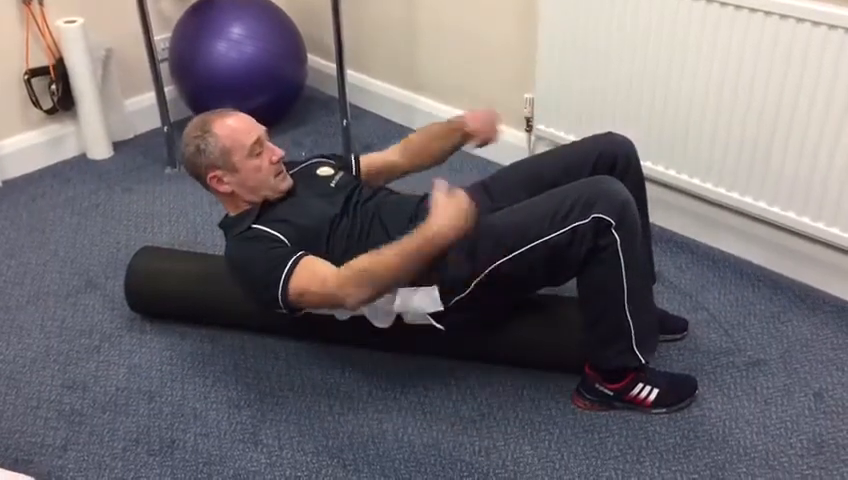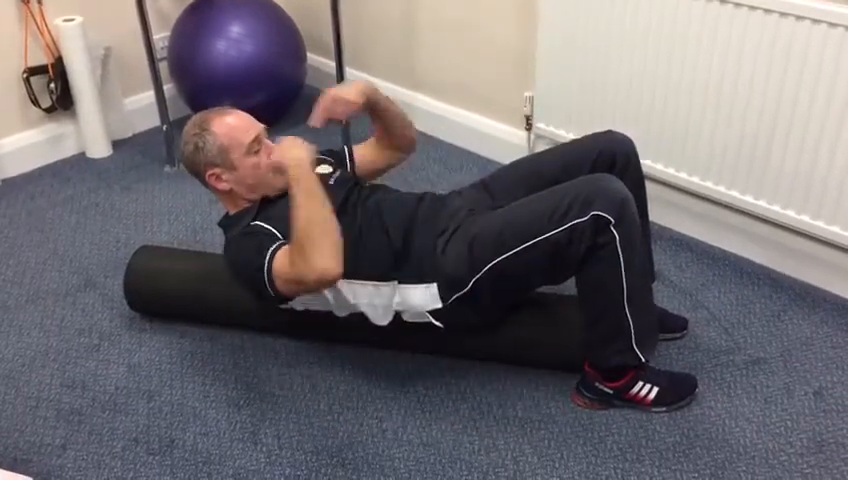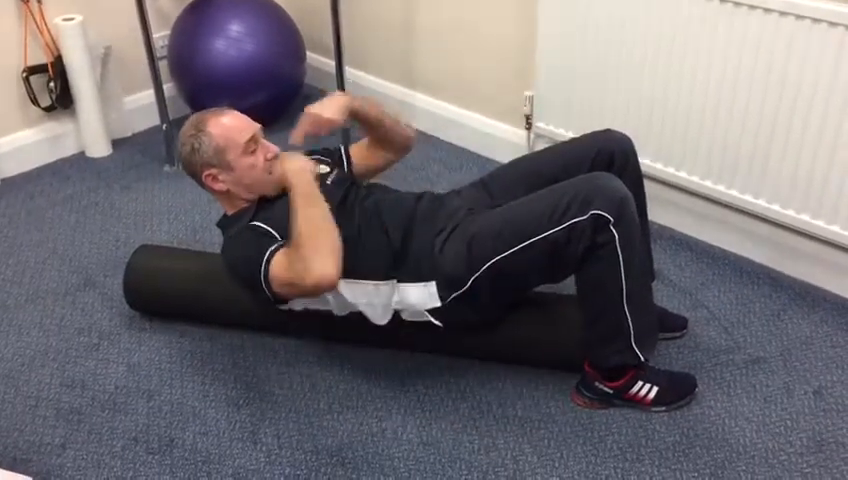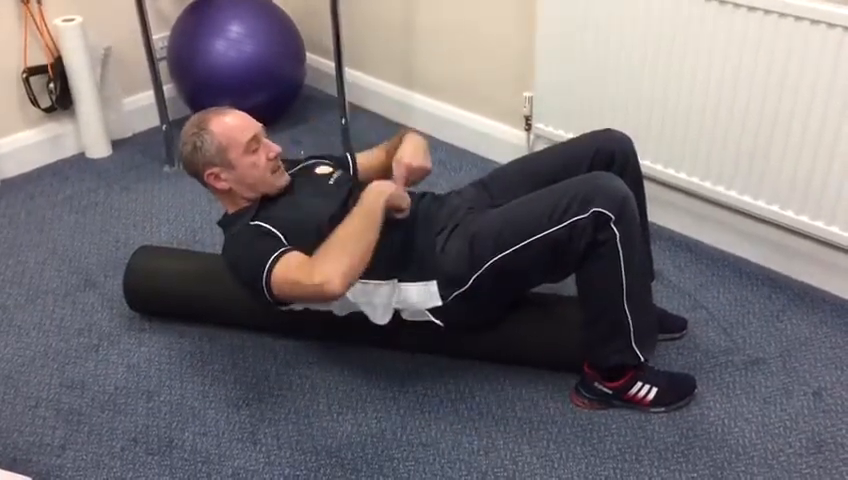
dt=0.3s
person 1, frame 1
left shoulder: (299, 172)
right shoulder: (252, 247)
left elbow: (401, 159)
right elbow: (347, 287)
left wrist: (460, 129)
right wrist: (437, 233)
left hip: (452, 217)
right hip: (446, 274)
left knee: (612, 152)
right knee: (606, 206)
left ankle: (628, 310)
right ankle: (615, 377)
person 1, frame 2
left shoulder: (298, 165)
right shoulder: (250, 244)
left elbow: (398, 146)
right elbow: (323, 268)
left wrist: (367, 95)
right wrist: (297, 171)
left hip: (451, 213)
right hip: (447, 275)
left knee: (612, 150)
right knee: (606, 204)
left ankle: (627, 302)
right ankle: (616, 375)
person 1, frame 3
left shoulder: (297, 163)
right shoulder: (247, 243)
left elbow: (397, 142)
right elbow: (322, 272)
left wrist: (346, 103)
right wrist: (299, 181)
left hip: (450, 213)
right hip: (445, 273)
left knee: (610, 149)
right knee: (604, 202)
left ankle: (629, 304)
right ankle: (615, 374)
person 1, frame 4
left shoulder: (295, 170)
right shoulder: (249, 244)
left elbow: (385, 163)
right elbow: (328, 280)
left wrist: (408, 142)
right wrist: (376, 197)
left hip: (453, 211)
right hip: (447, 273)
left knee: (610, 149)
right knee: (605, 202)
left ankle: (627, 307)
right ankle: (614, 375)
